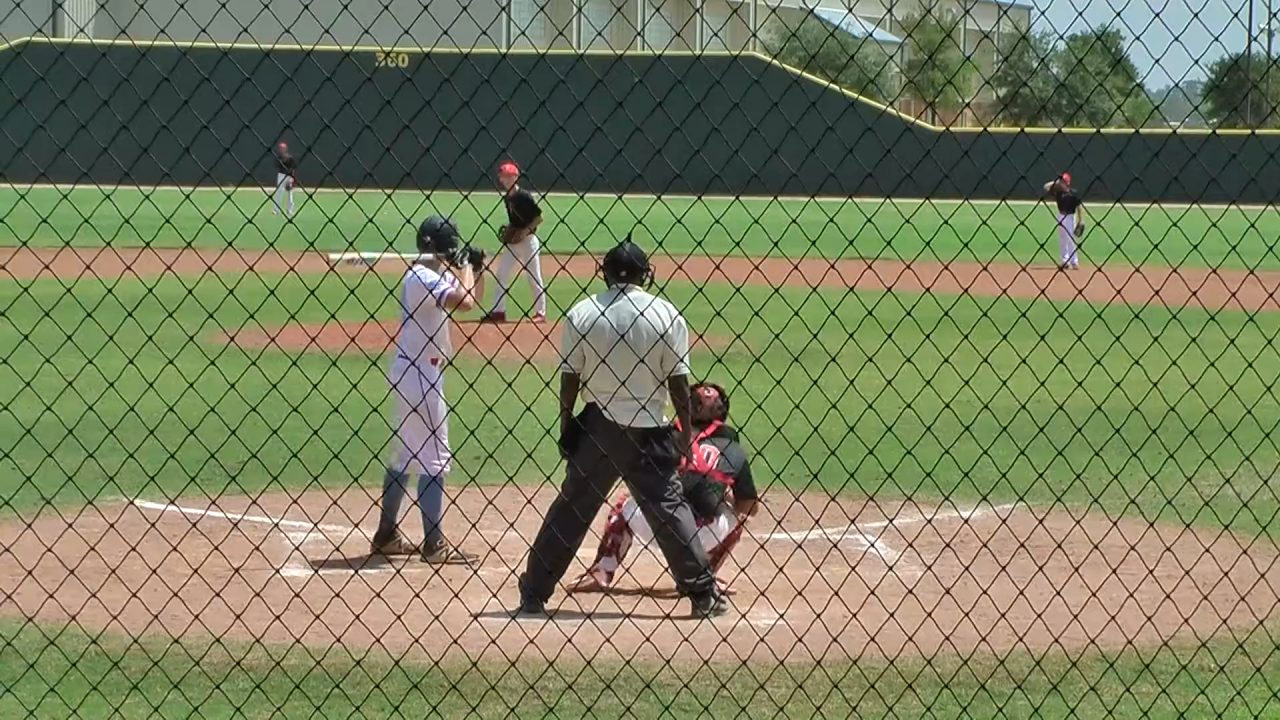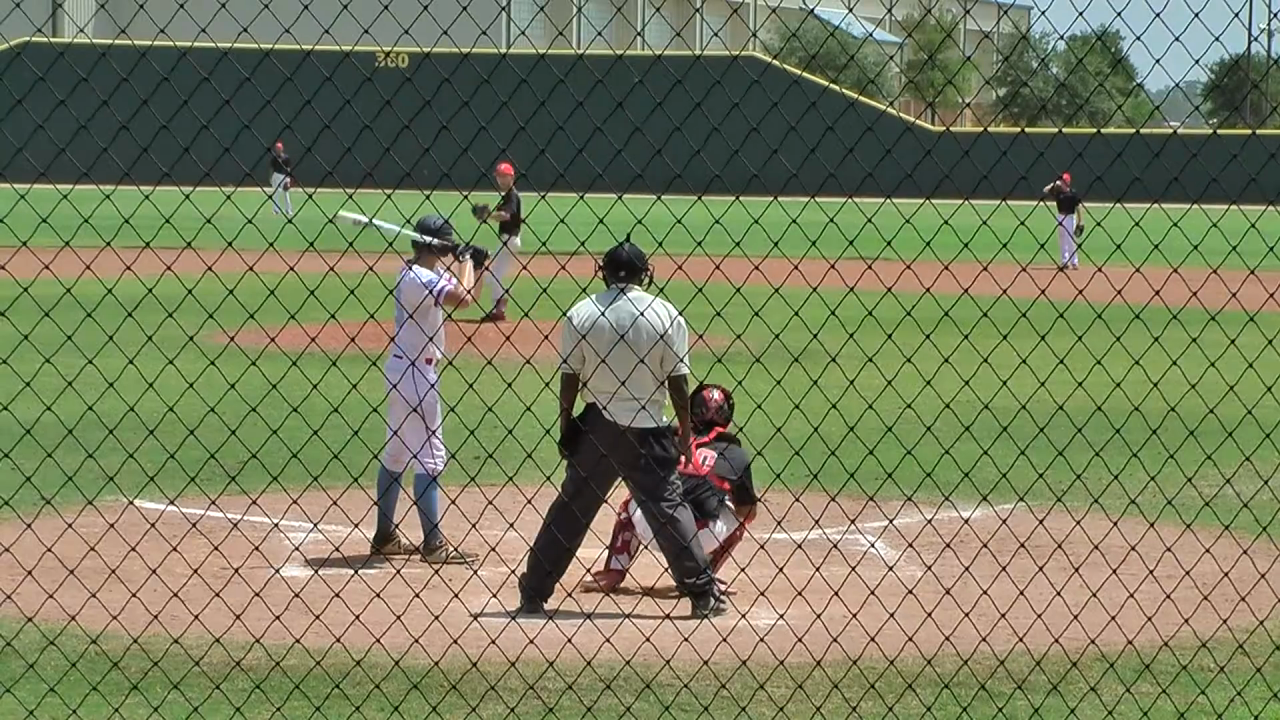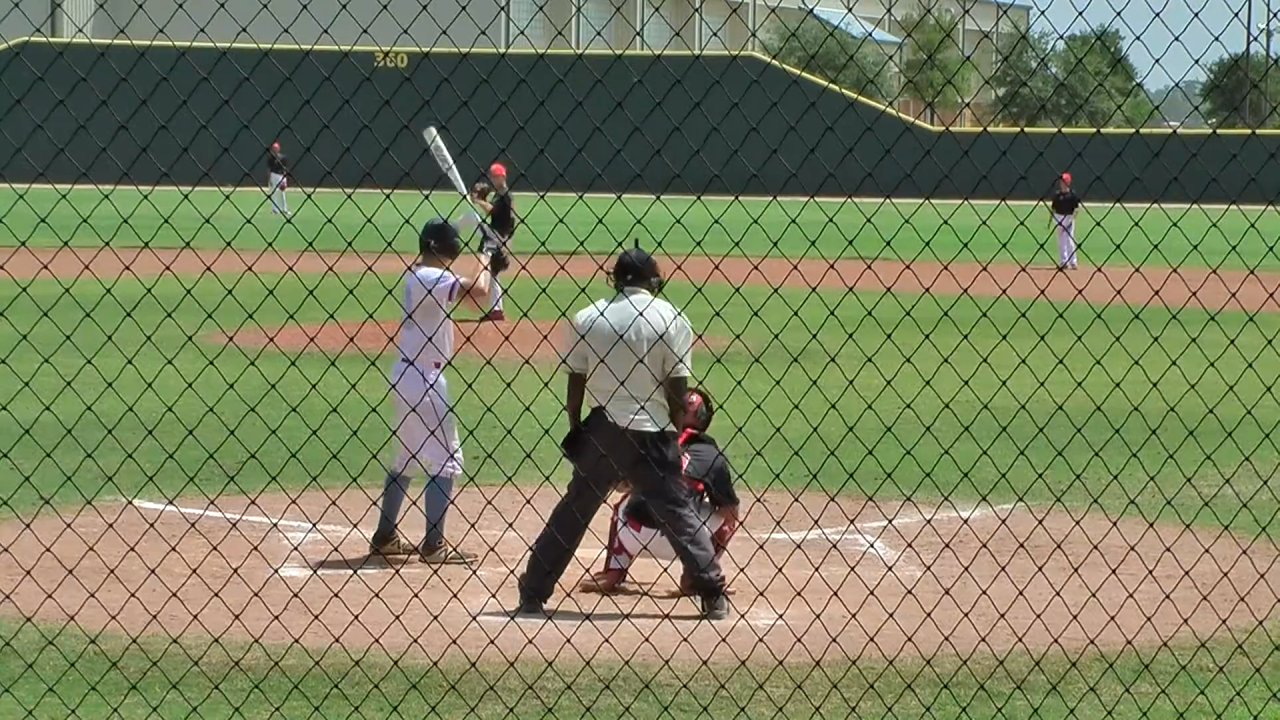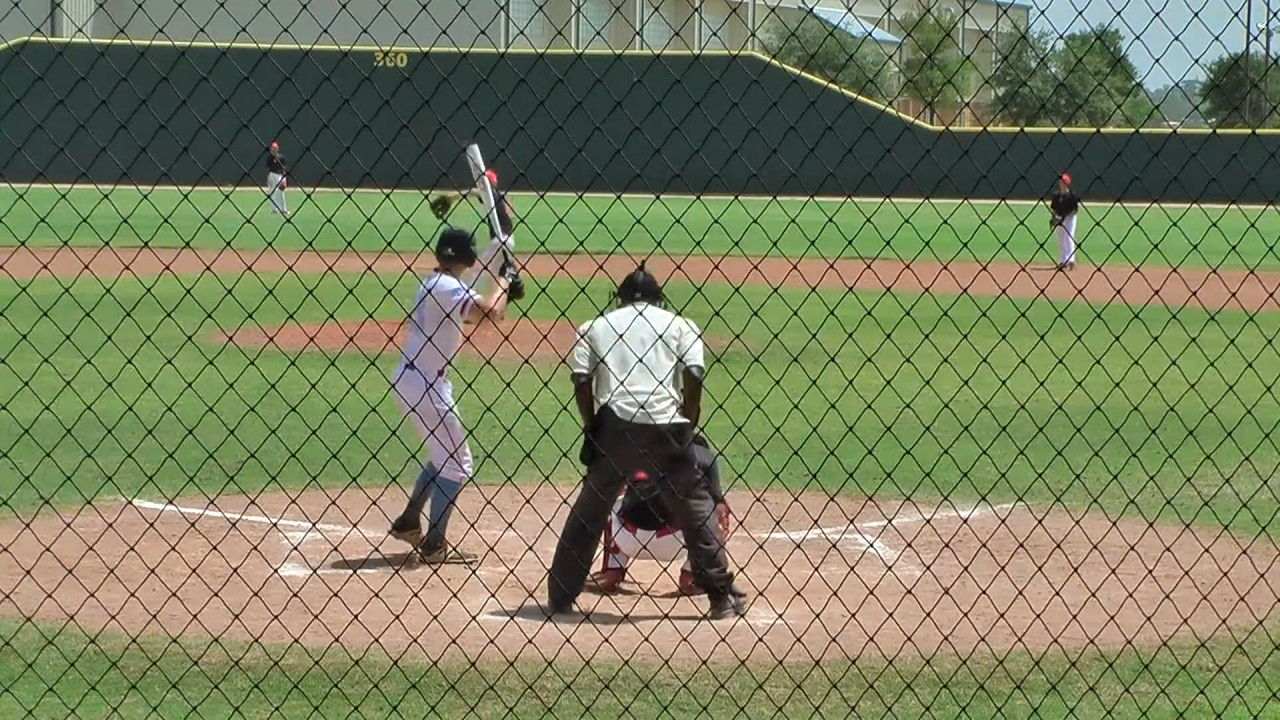
dt=0.4s
person 1, frame 1
left shoulder: (581, 313)
right shoulder: (666, 314)
left elbow: (569, 380)
right elbow: (677, 382)
left wrist: (565, 428)
right wrist: (685, 430)
left hip: (597, 427)
right hip: (648, 430)
left knee: (570, 510)
right knee: (669, 510)
left ankle: (533, 594)
right ankle: (704, 594)
person 1, frame 2
left shoulder: (581, 313)
right shoulder: (665, 314)
left elbow: (570, 379)
right elbow: (677, 382)
left wrist: (566, 427)
right wrist: (685, 432)
left hip: (597, 426)
right hip: (648, 430)
left knee: (570, 510)
right knee: (669, 510)
left ankle: (533, 593)
right ankle: (704, 594)
person 1, frame 3
left shoulder: (587, 317)
right shoulder: (672, 318)
left elbow: (576, 382)
right elbow: (678, 385)
left wrist: (575, 428)
right wrist: (676, 433)
left hip: (603, 430)
right hip: (654, 432)
left knee: (573, 511)
right knee: (679, 511)
left ankle: (532, 595)
right ankle: (713, 594)
person 1, frame 4
left shoulder: (596, 326)
right shoulder: (681, 325)
left elbow: (580, 381)
right elbow: (693, 376)
left wrist: (592, 427)
right wrist: (687, 424)
left hip: (615, 424)
right hip: (665, 426)
left knee: (589, 511)
right knee: (694, 509)
left ankle: (560, 597)
right ankle: (723, 595)
person 2, frame 1
left shoulder: (434, 275)
right shoulder: (423, 277)
left elbow: (472, 297)
right elbow: (465, 302)
left wrist: (474, 268)
right wrist: (465, 267)
left hip: (414, 371)
right hip: (419, 373)
left knee: (406, 453)
right knee: (434, 457)
left ankle: (386, 535)
right ankle: (434, 544)
person 2, frame 2
left shoulder: (428, 274)
right shoulder: (419, 277)
left elbow: (463, 296)
right elbow: (462, 299)
left wrist: (475, 265)
right wrist: (466, 260)
left hip: (406, 371)
right hip: (414, 373)
left knee: (396, 453)
right knee: (430, 456)
left ankle: (385, 536)
right ankle: (433, 544)
person 2, frame 3
left shoulder: (423, 276)
right shoulder: (430, 278)
left elbow: (473, 293)
right elbow: (478, 292)
left wrist: (489, 268)
right wrist: (484, 255)
left hip: (412, 376)
right hip: (422, 378)
left knee: (408, 458)
right knee: (447, 460)
left ankle: (385, 536)
right ankle: (434, 545)
person 2, frame 4
left shoulder: (440, 283)
right shoulder: (447, 286)
left elbow: (482, 310)
right elbow: (488, 313)
left wrist: (504, 287)
right wrist: (503, 278)
left hip: (426, 381)
right hip: (423, 384)
left knee: (445, 455)
right knee: (457, 463)
left ankle: (409, 521)
right ankle: (434, 545)
person 3, frame 1
right shoulder: (736, 450)
right elbow: (751, 508)
right hip: (703, 536)
left knee: (625, 505)
right knee: (737, 517)
left ankle: (600, 573)
person 3, frame 2
right shoulder: (736, 455)
right elbow: (749, 513)
left hip: (650, 530)
right hip: (700, 537)
left knee: (632, 505)
right knee: (738, 519)
left ankle: (613, 574)
person 3, frame 3
right shoulder: (713, 455)
right elbow: (730, 513)
left hip: (632, 537)
left knee: (625, 505)
right knee: (726, 518)
left ankle: (612, 574)
person 3, frame 4
right shoulder: (704, 453)
right elbow: (718, 509)
left hip: (628, 540)
right hip: (673, 542)
left knee: (616, 508)
right knee: (721, 516)
left ankle: (611, 574)
right ankle: (692, 578)
